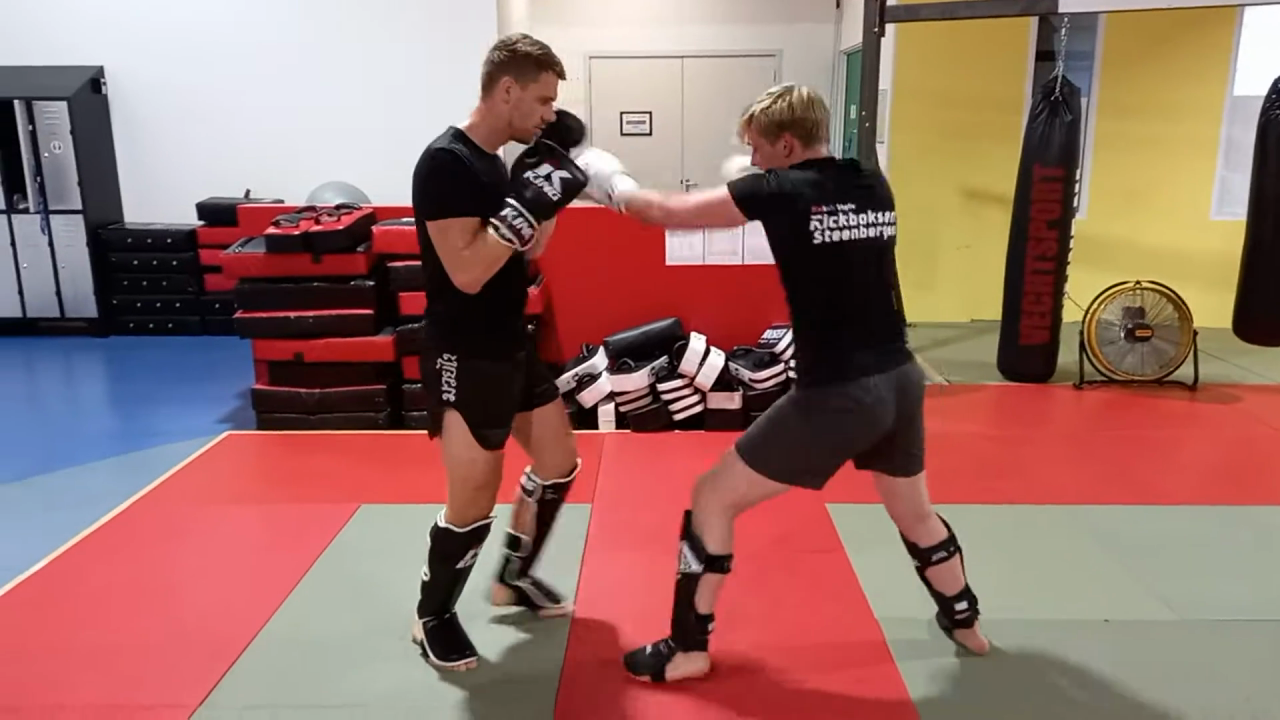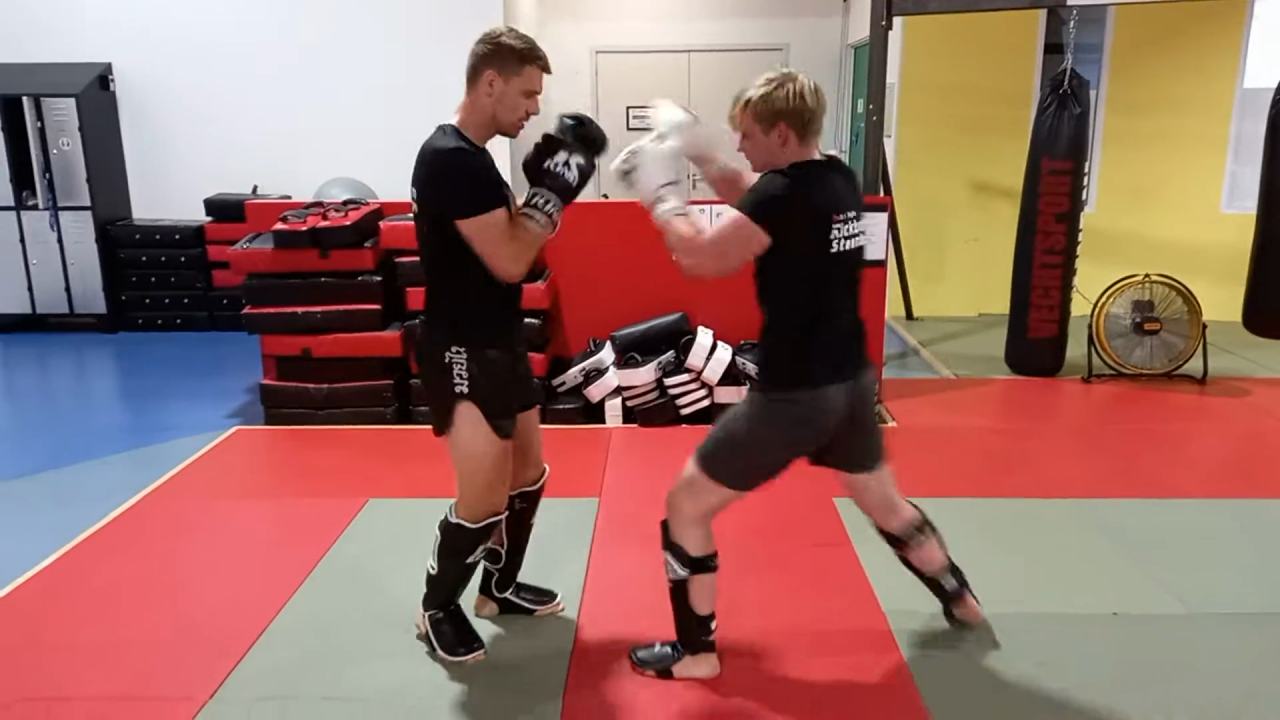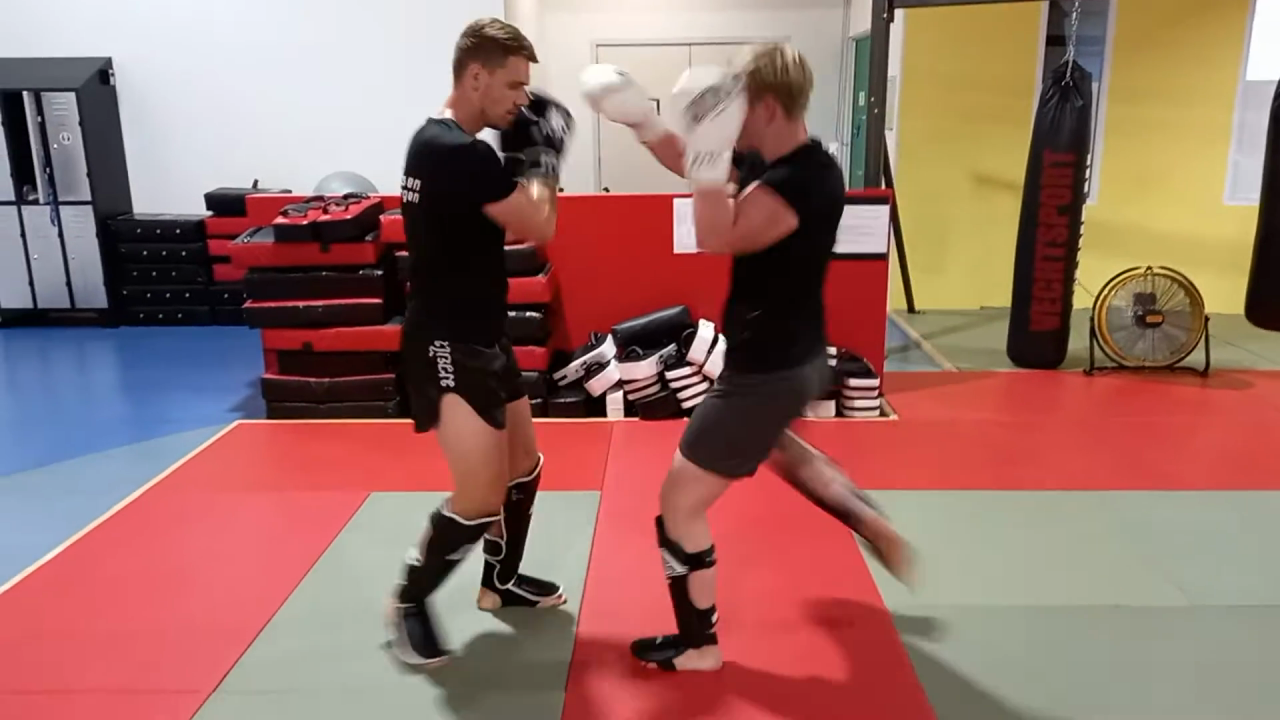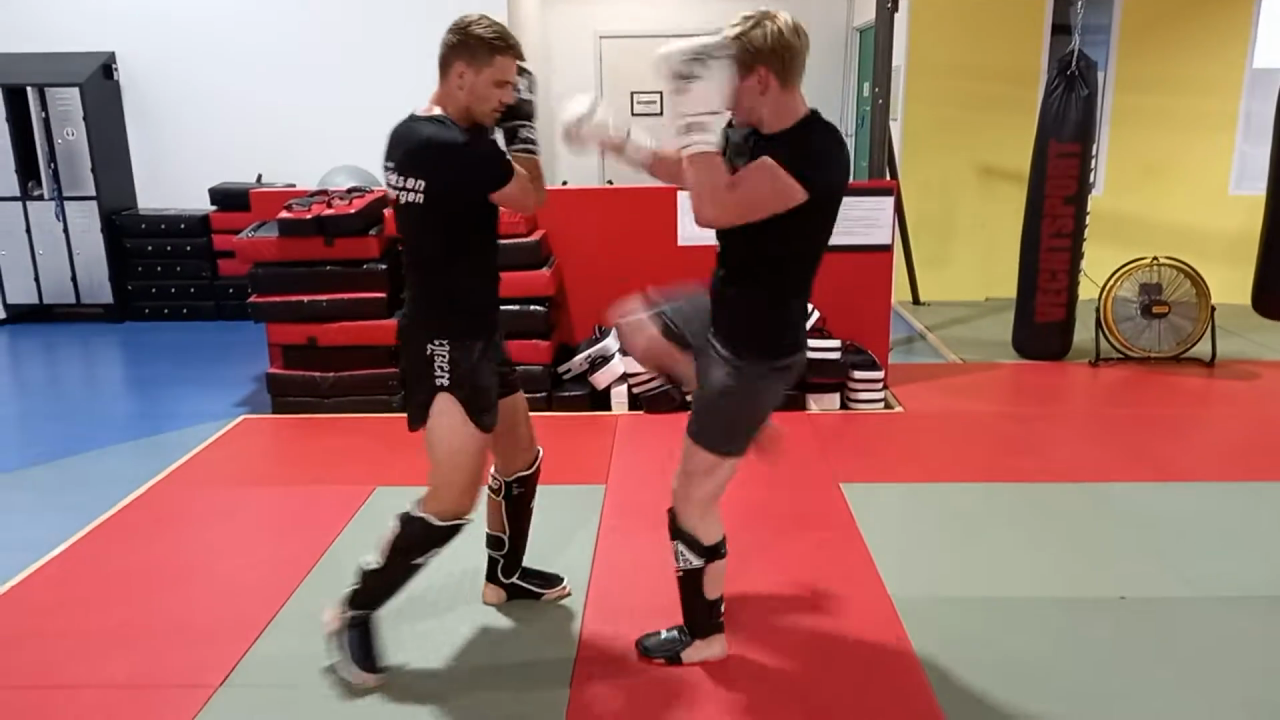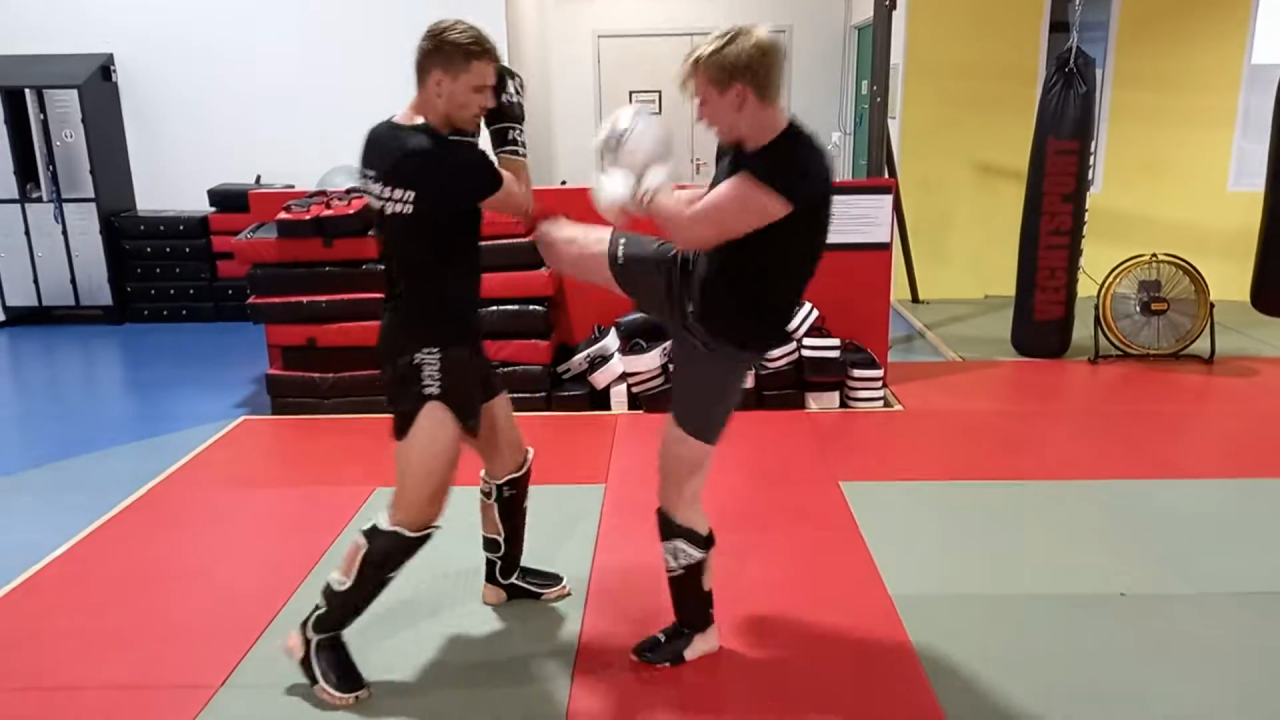
dt=0.1s
person 1, frame 1
left shoulder: (500, 161)
right shoulder: (445, 163)
left elbow: (529, 249)
right elbow: (466, 274)
left wrist: (547, 176)
right wrist: (524, 203)
left hip: (511, 345)
right hip: (463, 357)
left knee: (558, 461)
right knee: (471, 506)
left ankle: (515, 575)
right ankle: (433, 616)
person 1, frame 2
left shoulder: (466, 152)
right shoulder: (452, 159)
left elbow: (514, 241)
right elbow: (508, 262)
left wrist: (547, 172)
right wrist: (556, 187)
left hip: (496, 342)
right hip: (461, 349)
left knee: (526, 476)
right knee: (483, 500)
left ankle: (497, 587)
right ankle: (438, 607)
person 1, frame 3
left shoulder: (443, 140)
right shoulder: (455, 150)
left elbow: (492, 224)
right elbow: (539, 227)
left wrist: (527, 148)
right wrist: (544, 154)
left hip: (479, 334)
right hip: (447, 344)
left knee: (522, 465)
right knee: (482, 497)
left ankle: (500, 580)
right ankle: (410, 599)
person 1, frame 4
left shoulder: (413, 135)
right shoulder: (458, 150)
right elbow: (532, 198)
left wrist: (502, 124)
right wrist: (521, 126)
left hip: (468, 331)
right hip: (444, 343)
left knee: (520, 459)
right knee: (451, 502)
left ankle: (505, 576)
right ankle: (353, 610)
person 1, frame 5
left shoulder: (385, 141)
right shoulder: (446, 159)
right elbow: (522, 205)
left wrist: (487, 124)
right wrist: (508, 129)
left hip: (447, 338)
right hip: (429, 349)
left knee: (510, 457)
right knee: (415, 513)
left ankle: (504, 572)
right ankle: (321, 631)
person 2, frame 1
left shoulder: (777, 189)
right shoulder: (872, 183)
left elbow: (671, 213)
left wrist: (610, 183)
left hip: (836, 393)
right hip: (900, 379)
left knee: (712, 501)
right knee: (913, 508)
left ankle: (688, 647)
right ankle: (965, 621)
person 2, frame 2
left shoulder: (786, 194)
right shoulder: (834, 175)
left elbow: (699, 258)
right elbow: (750, 201)
left wrist: (658, 187)
right wrist: (695, 153)
left hip: (796, 394)
right hip: (850, 382)
left knee: (686, 509)
right knee: (881, 499)
left ankle: (696, 650)
right ankle: (958, 598)
person 2, frame 3
left shoulder: (809, 181)
right shoulder: (771, 155)
left elbow: (718, 240)
right elbow: (694, 164)
left wrist: (709, 140)
right wrist: (636, 114)
left hip: (766, 371)
right hip: (796, 357)
left knee: (679, 505)
right knee: (771, 448)
left ankle: (697, 643)
right ankle: (868, 523)
person 2, frame 4
left shoulder: (816, 152)
right shoulder: (751, 129)
left elbow: (717, 208)
right elbow: (673, 166)
left wrist: (696, 112)
right wrist: (614, 136)
left hip: (758, 350)
right hip: (728, 310)
left knee: (693, 497)
right knee: (636, 326)
left ankle: (702, 633)
right ankle: (750, 424)
person 2, frame 5
left shoulder: (795, 166)
right shoulder: (741, 143)
left elbow: (692, 226)
left wrist: (636, 194)
right wrist: (643, 197)
left hip: (727, 337)
right hip: (691, 282)
left knee: (679, 488)
right knee: (565, 243)
left ankle: (696, 627)
